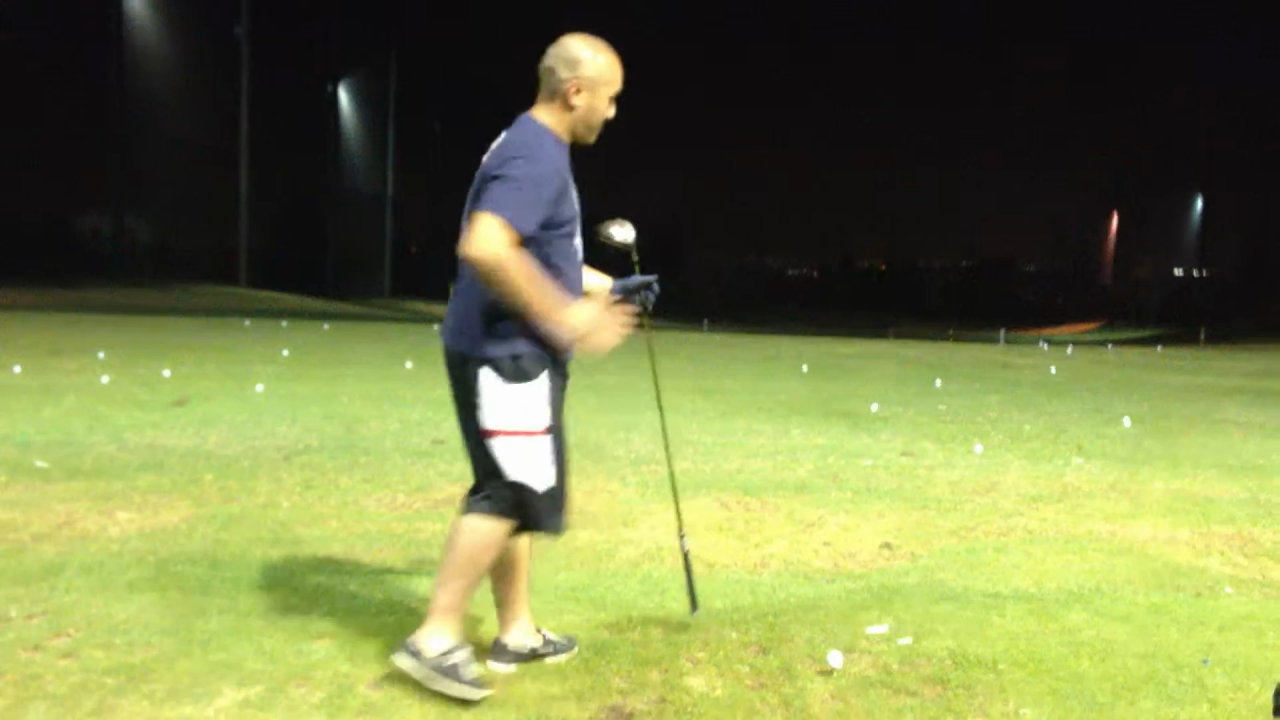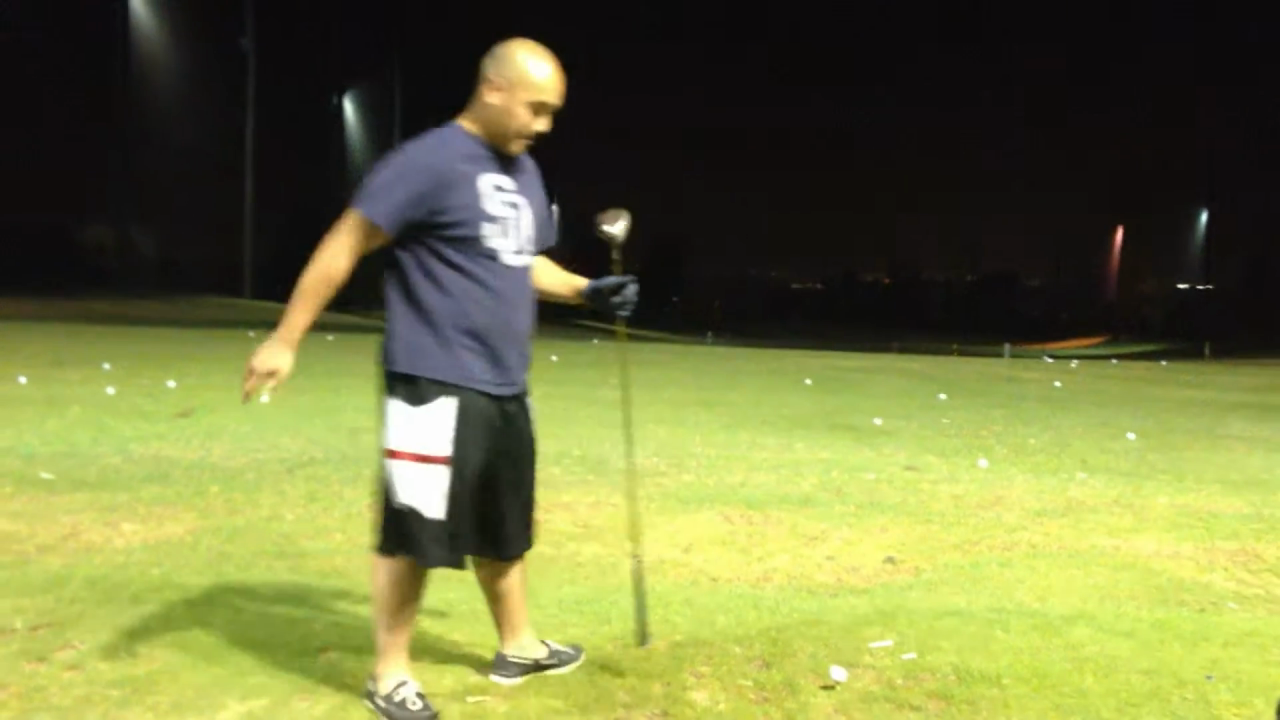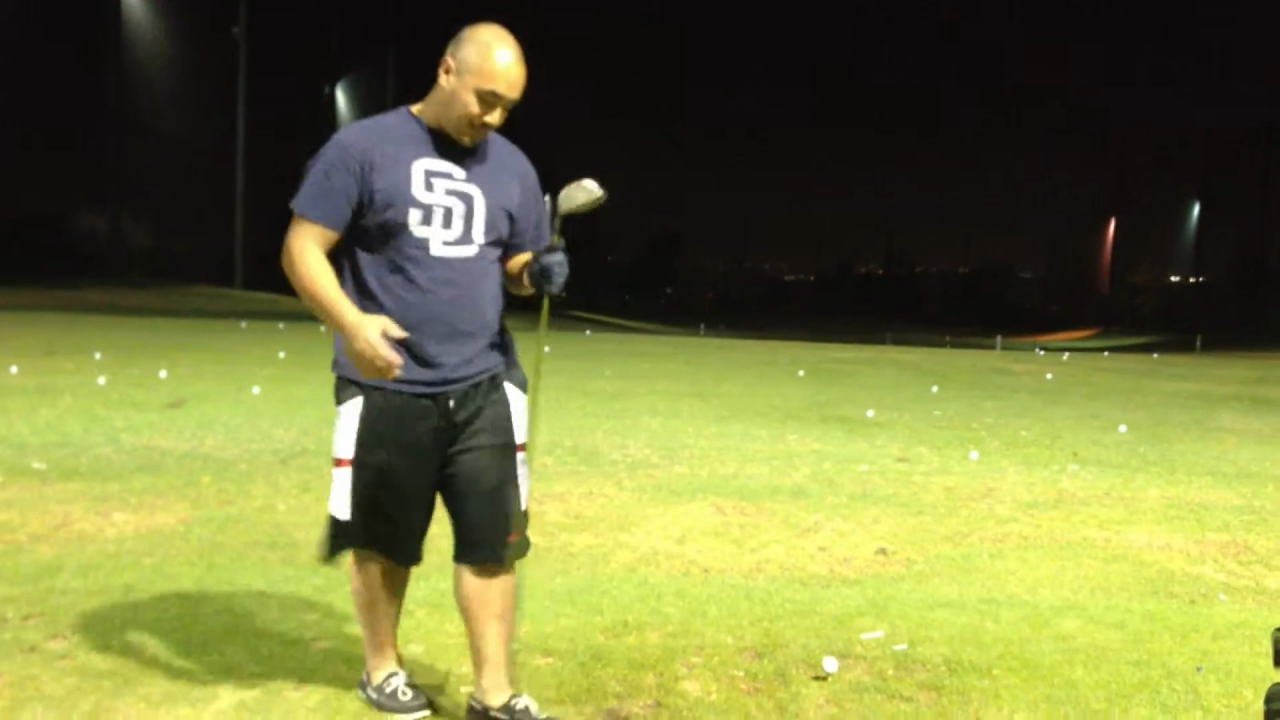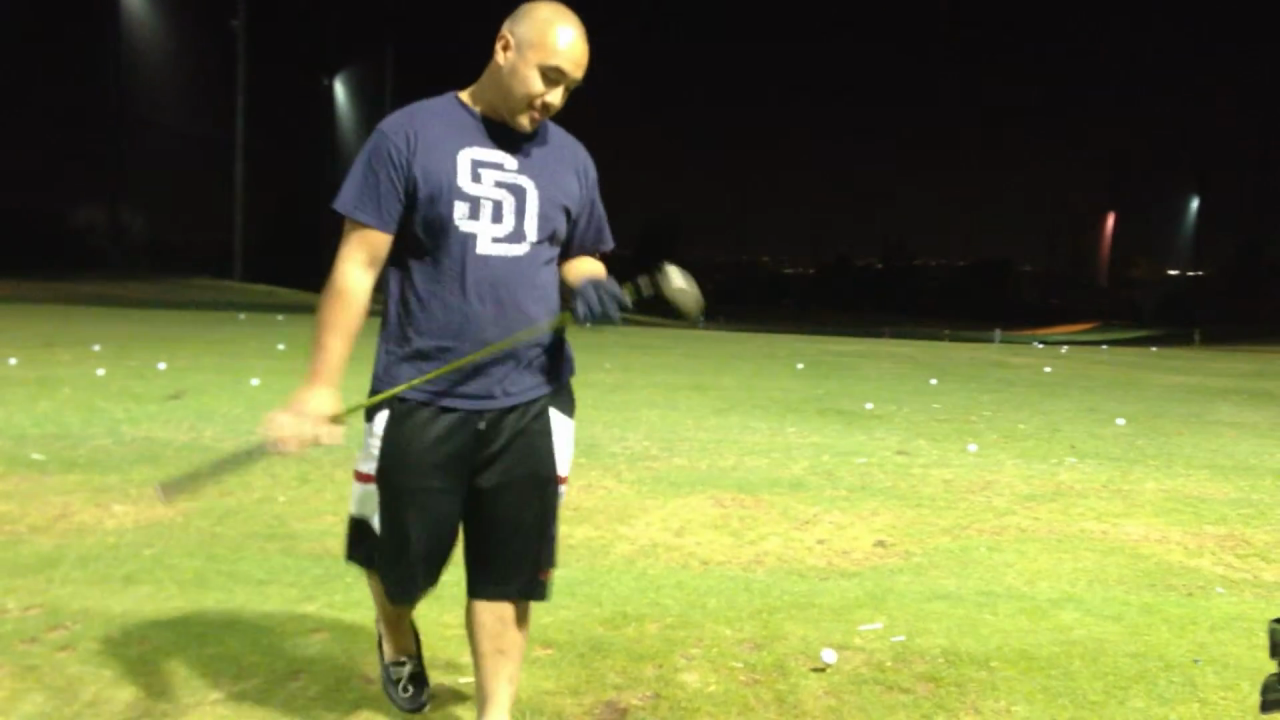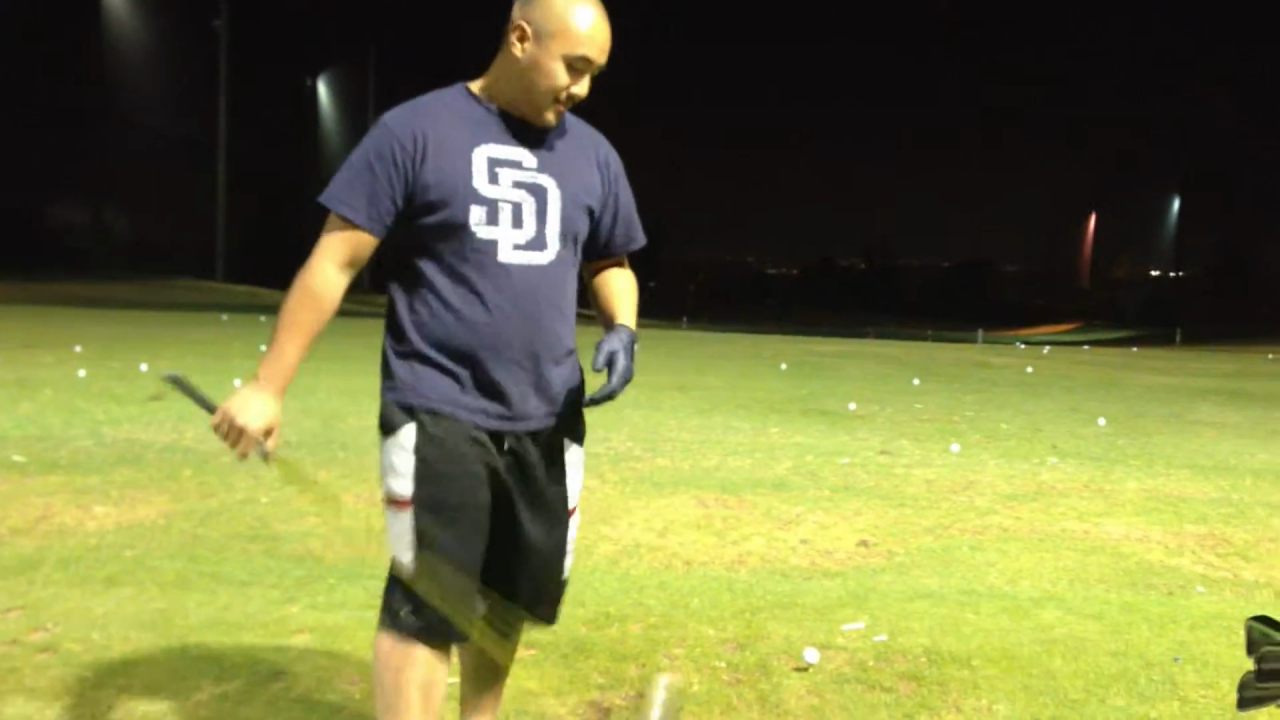
dt=0.4s
person 1, frame 1
left shoulder: (526, 146)
right shoulder: (538, 157)
right elbow: (483, 249)
left wrist: (608, 288)
right wrist: (565, 321)
left hip: (493, 353)
right hip: (507, 356)
left knee: (512, 492)
right knee: (509, 494)
left ankle: (516, 631)
right ankle: (434, 636)
person 1, frame 2
left shoulder: (523, 171)
right shoulder: (431, 163)
right elbow: (343, 245)
left wrist: (587, 290)
right wrist: (287, 338)
left hip: (502, 385)
right hip: (437, 383)
left knee: (502, 524)
right knee: (418, 528)
left ankle: (519, 645)
person 1, frame 3
left shoulder: (511, 166)
right shoulder: (362, 148)
left elbow: (516, 260)
right elbow: (301, 247)
left wrist: (537, 272)
right wrist: (350, 322)
left hip: (483, 382)
right hip: (386, 385)
left knee: (493, 535)
right knee: (381, 536)
person 1, frame 4
left shoulder: (571, 159)
right shoulder: (408, 136)
left elbow: (580, 261)
right elbow: (357, 263)
left wrist: (588, 284)
right wrist: (321, 384)
left hip: (530, 403)
right hip: (417, 398)
left knee: (507, 565)
right knee: (401, 556)
right ankle: (398, 645)
person 1, frame 5
left shoulder: (592, 155)
right shoulder: (416, 132)
left elbow: (610, 263)
right elbow: (334, 261)
left wrist: (622, 330)
right wrist: (268, 385)
left hip: (544, 420)
right hip: (437, 412)
left knee: (504, 597)
right knee: (426, 605)
